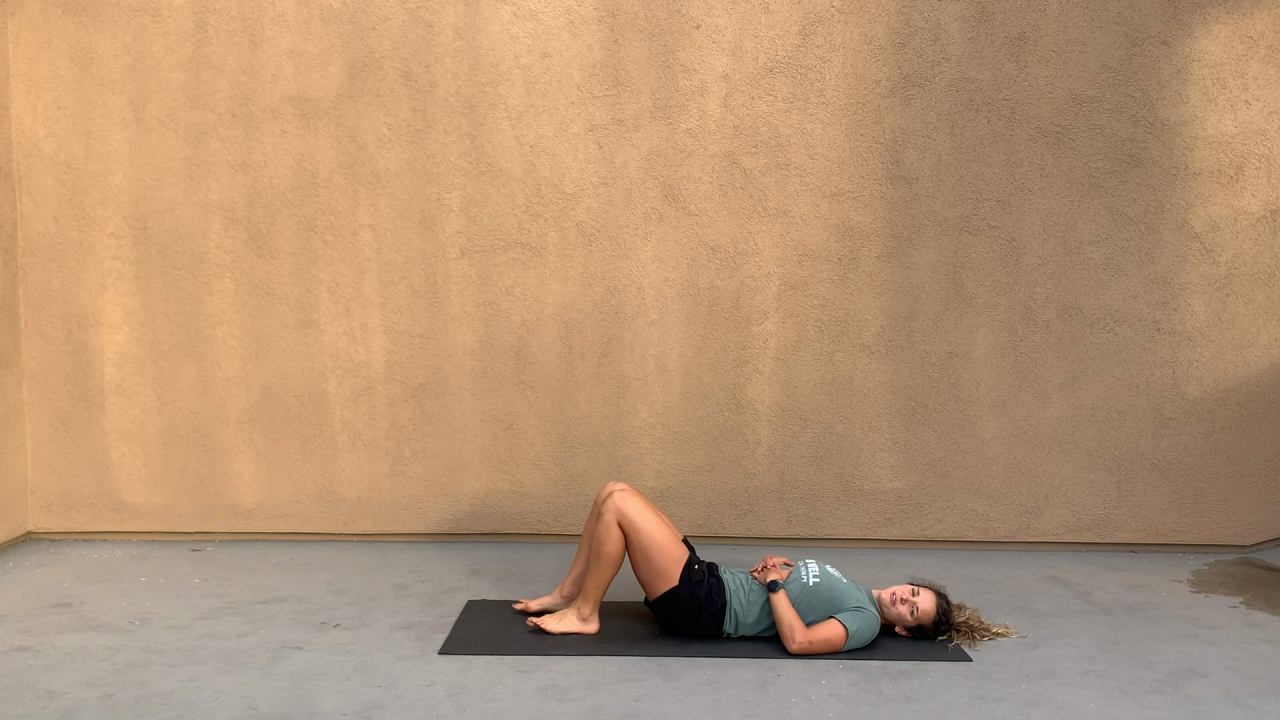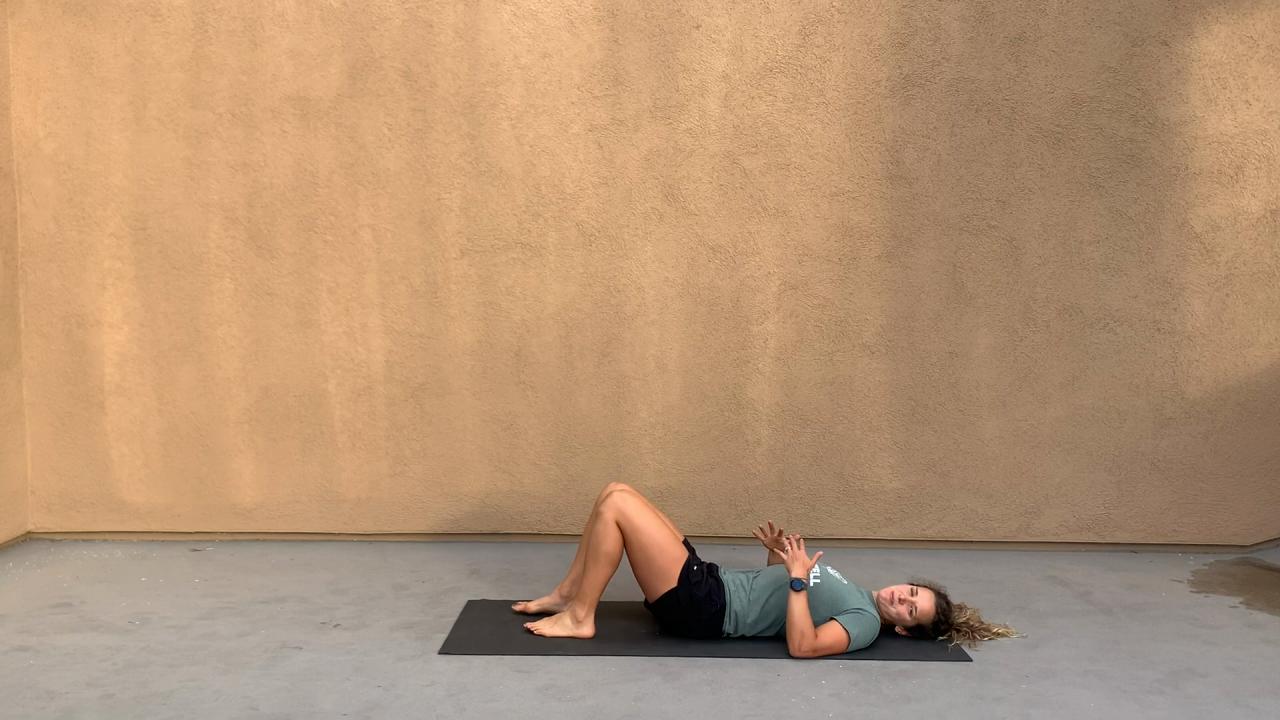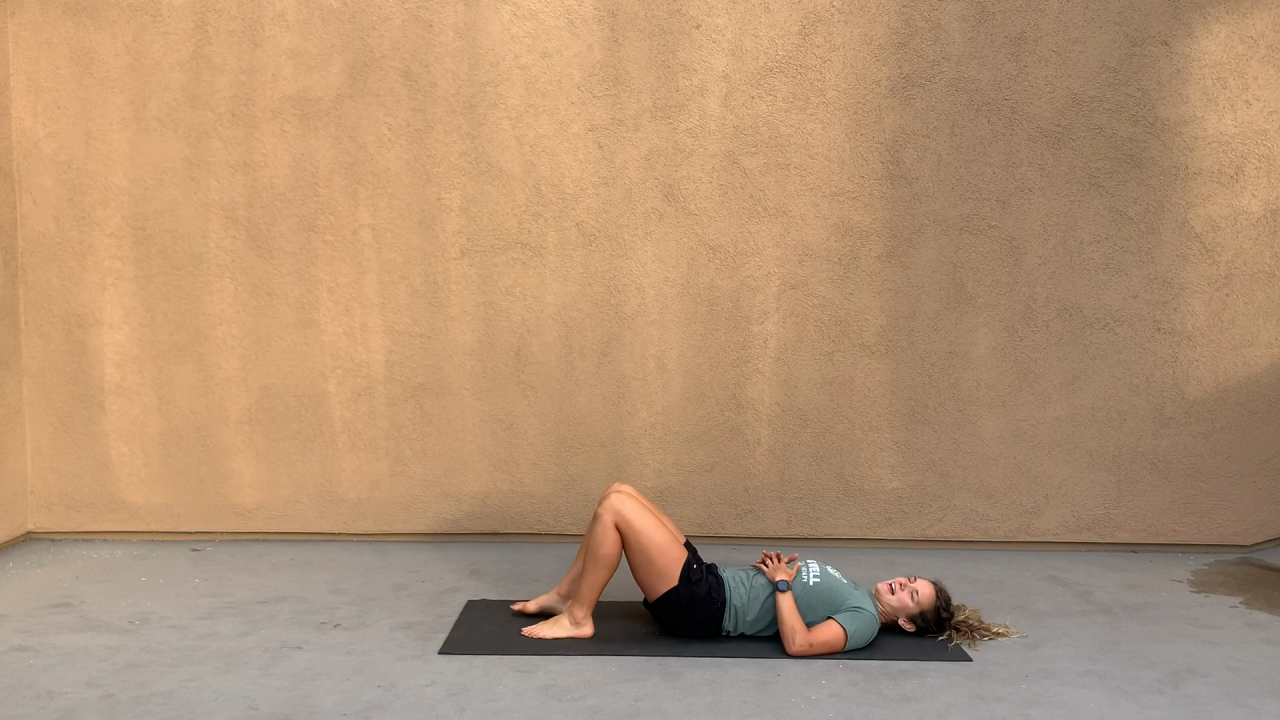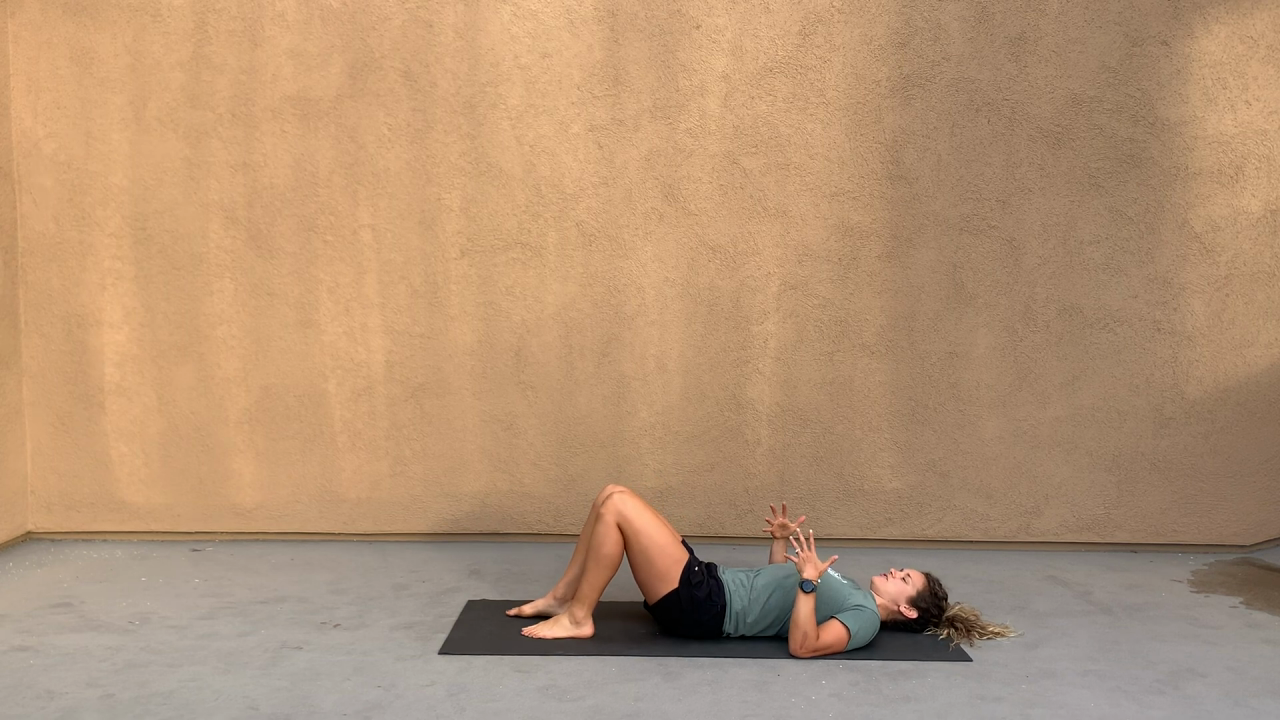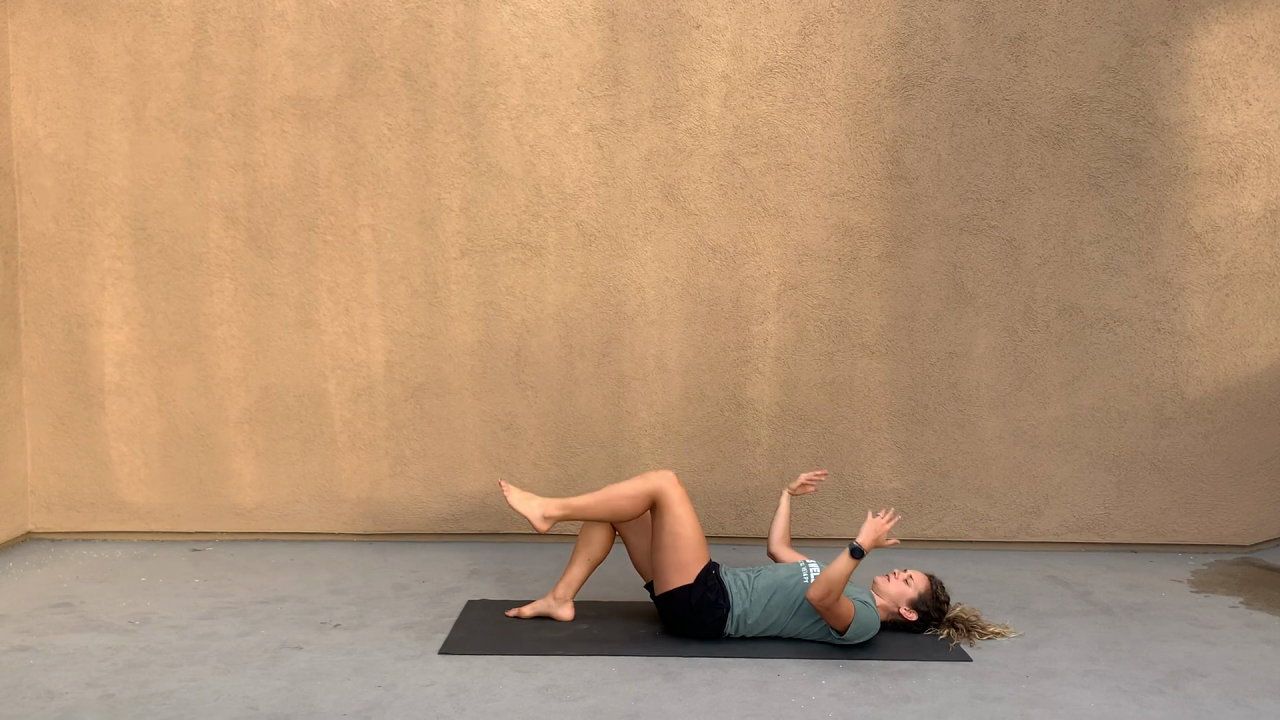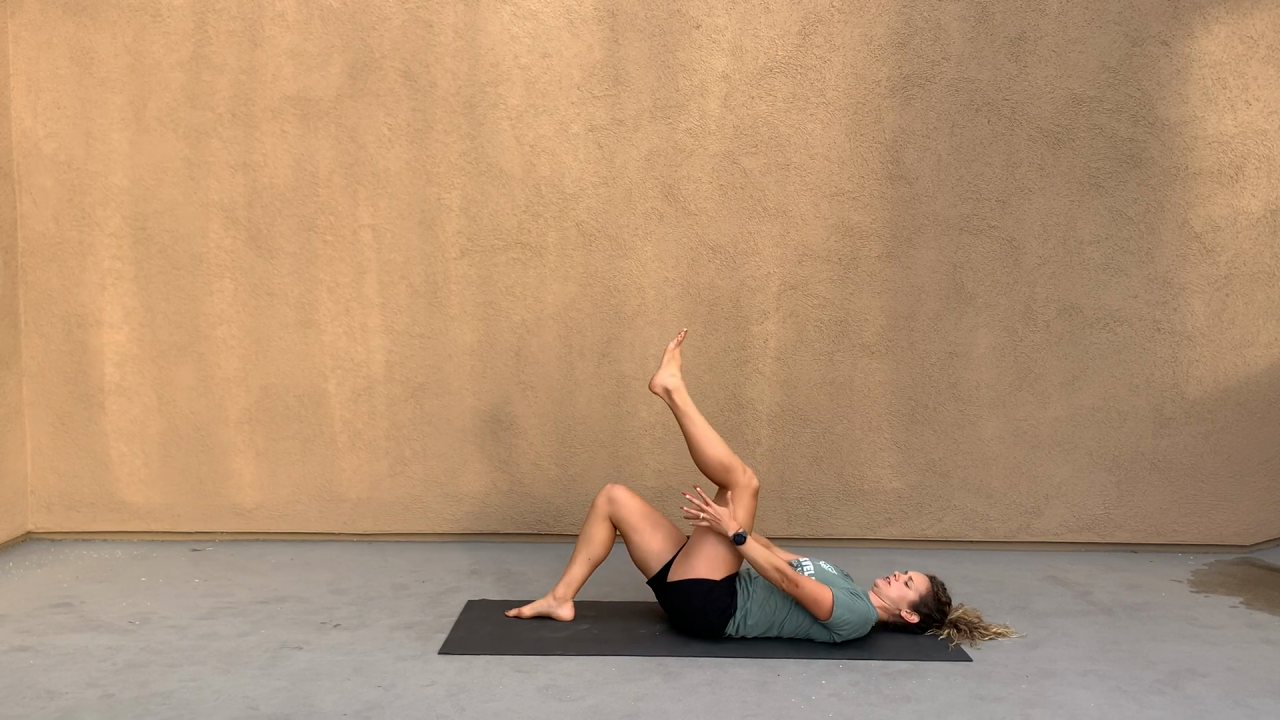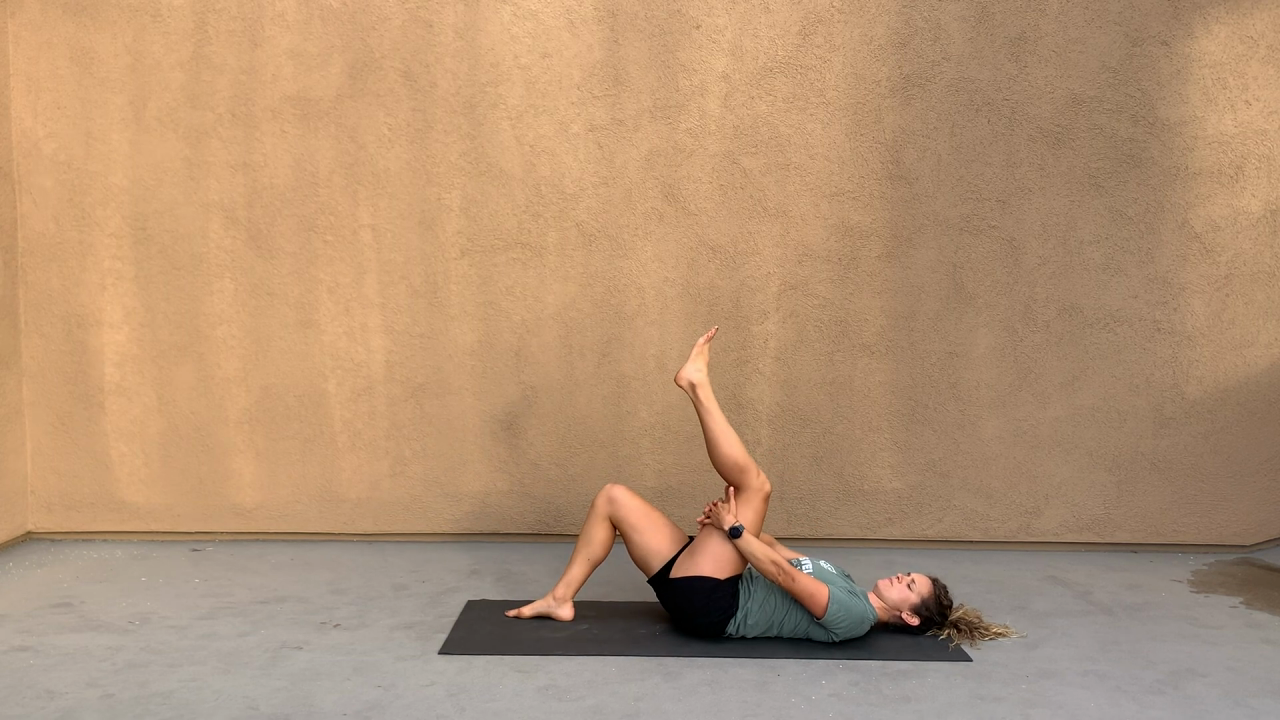
dt=0.7s
person 1, frame 1
left shoulder: (866, 622)
right shoulder: (856, 594)
left elbow: (798, 641)
left wrist: (775, 585)
right wrist: (776, 567)
left hip: (700, 607)
right hip: (707, 582)
left knee: (618, 506)
right knee: (615, 491)
left ankle: (585, 614)
right ankle: (569, 593)
person 1, frame 2
left shoulder: (866, 622)
right shoulder: (855, 595)
left elbow: (801, 645)
left wrist: (798, 579)
right wrist: (779, 556)
left hip: (700, 607)
right hip: (709, 581)
left knee: (616, 504)
right knee: (615, 492)
left ankle: (579, 618)
right ankle: (567, 594)
person 1, frame 3
left shoulder: (864, 620)
right shoulder: (853, 595)
left elbow: (797, 643)
left wrist: (782, 584)
right wrist: (774, 568)
left hip: (701, 606)
right hip: (708, 583)
left knee: (615, 508)
right knee: (619, 492)
left ankle: (577, 619)
right ankle: (564, 594)
person 1, frame 4
left shoulder: (865, 619)
right shoulder: (852, 593)
left elbow: (801, 644)
left wrist: (808, 580)
right wrist: (781, 538)
left hip: (701, 608)
right hip: (708, 582)
left knee: (617, 507)
right knee: (612, 495)
left ankle: (578, 617)
right ankle: (560, 597)
person 1, frame 5
left shoulder: (859, 619)
right shoulder: (848, 596)
left elbow: (817, 596)
right elbow: (777, 552)
left wrist: (859, 548)
right wrist: (788, 498)
left hip: (704, 608)
right hip: (710, 589)
left knee: (666, 482)
right knee: (616, 509)
left ankle: (550, 511)
right ankle: (559, 599)
person 1, frame 6
left shoulder: (855, 617)
right shoulder: (845, 587)
left elbow: (787, 579)
right elbow: (779, 558)
left wrist: (734, 530)
right wrist: (725, 519)
left hip: (707, 606)
right hip: (695, 593)
left knee: (742, 480)
right knee: (613, 497)
left ankle: (673, 390)
right ankle: (560, 599)
person 1, frame 7
left shoulder: (853, 617)
right shoulder: (845, 588)
left elbow: (784, 575)
right elbow: (776, 550)
left wrist: (732, 529)
right wrist: (734, 524)
left hip: (707, 605)
right hip: (695, 591)
left knee: (755, 484)
right knee: (612, 497)
left ankle: (698, 387)
right ankle: (560, 600)
